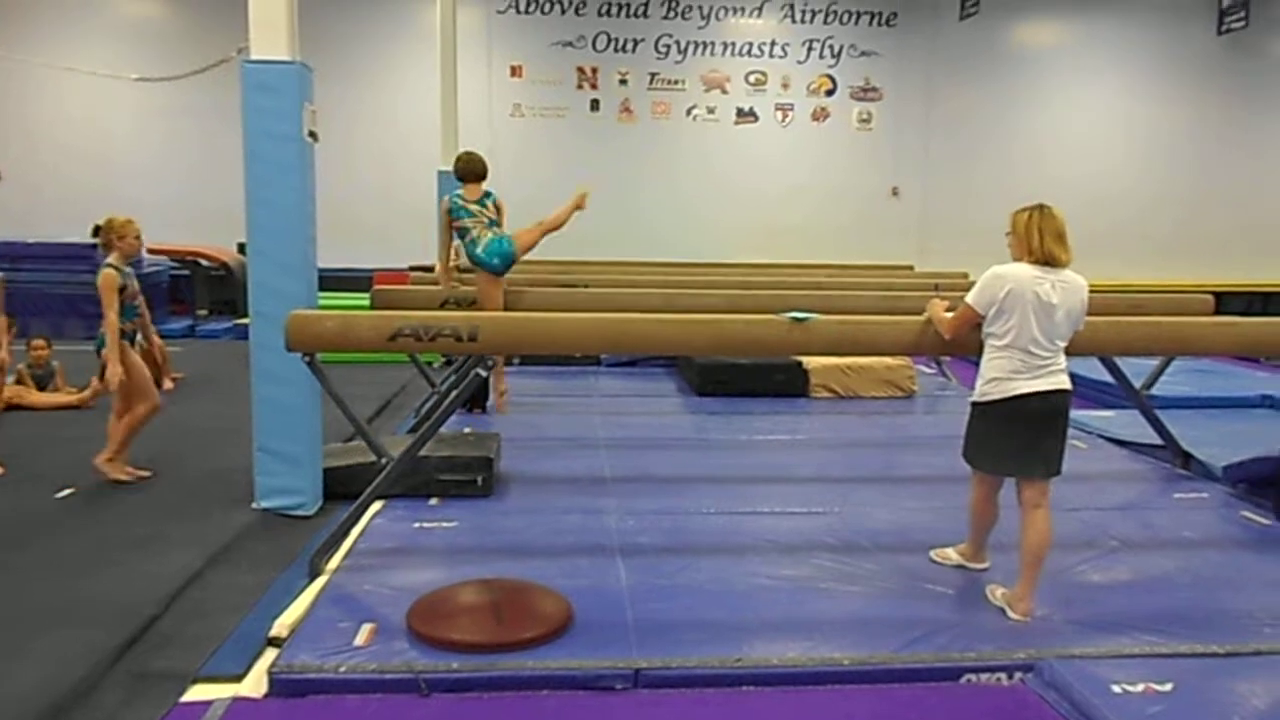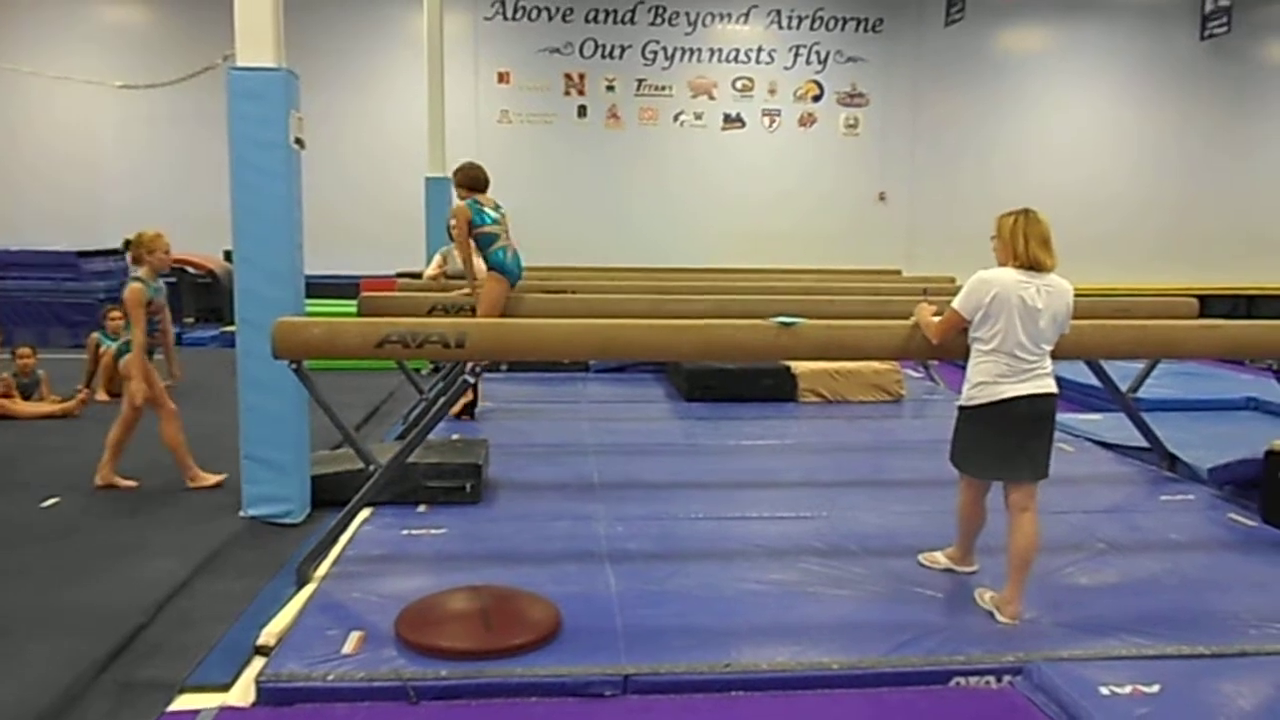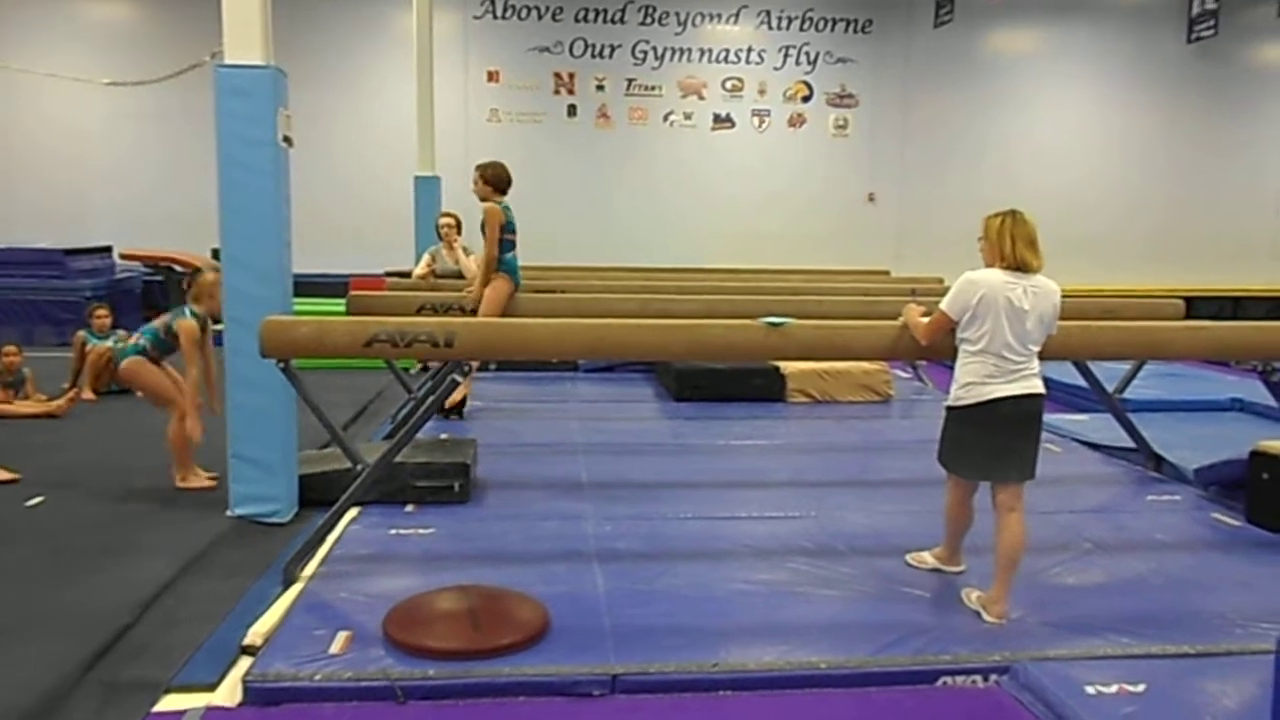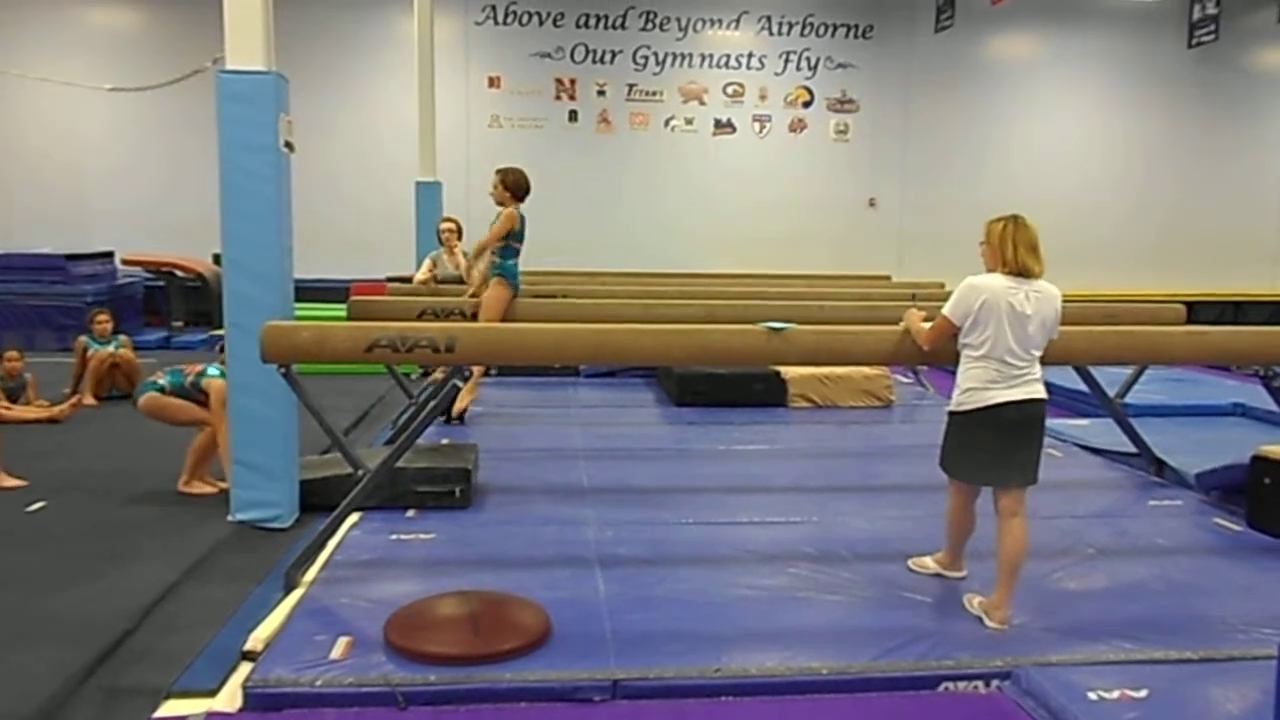
dt=0.3s
person 1, frame 1
left shoulder: (1002, 277)
right shoulder: (1077, 286)
left elbow: (953, 329)
left wrist: (936, 311)
left hip: (1002, 397)
right hip: (1053, 396)
left knee: (985, 484)
right knee: (1036, 499)
left ankle: (974, 551)
right ankle: (1023, 596)
person 1, frame 2
left shoulder: (987, 282)
right shoulder: (1062, 290)
left elbow: (939, 334)
left wrist: (924, 316)
left hip: (988, 401)
right hip: (1039, 400)
left knee: (973, 487)
right knee: (1023, 502)
left ankle: (962, 554)
right ankle: (1012, 599)
person 1, frame 3
left shoulder: (974, 283)
right shoulder: (1049, 291)
left elbow: (927, 335)
left wrist: (912, 316)
left hip: (976, 402)
right hip: (1026, 400)
left knee: (960, 488)
right knee: (1010, 502)
left ankle: (949, 554)
right ankle: (997, 600)
person 1, frame 4
left shoulder: (976, 288)
right shoulder: (1050, 296)
left elbow: (930, 341)
left wrist: (914, 321)
left hip: (978, 406)
right hip: (1029, 405)
left knee: (962, 493)
right knee: (1012, 507)
left ankle: (951, 560)
right ankle: (1000, 604)
person 2, frame 1
left shoulder: (448, 202)
right shoulder: (493, 198)
left elbow: (445, 242)
left wrist: (444, 276)
left hip: (486, 264)
right hip: (507, 249)
right knee: (541, 226)
left ankle: (499, 383)
right ankle: (575, 204)
person 2, frame 2
left shoulder: (462, 208)
right shoulder: (496, 206)
left elbow: (464, 251)
left wrist: (471, 284)
right wrist: (481, 281)
left hip: (501, 268)
right hip: (513, 264)
left ankle: (470, 387)
person 2, frame 3
left shoulder: (493, 210)
right shoulder: (498, 208)
left elbow: (492, 252)
left wrist: (481, 287)
right wrist: (479, 283)
left hip: (504, 275)
right hip: (501, 274)
left ankle: (467, 380)
person 2, frame 4
left shoulder: (511, 214)
right shoulder: (506, 214)
left elbow: (488, 242)
left wrist: (471, 263)
right wrist: (478, 283)
left hip: (503, 279)
right hip: (497, 278)
left ankle: (471, 385)
person 3, frame 1
left shoulder: (127, 271)
right shoulder: (109, 274)
left elbow: (141, 311)
right elbow: (110, 318)
left wrist: (153, 342)
right wrist: (114, 362)
left hip: (128, 341)
right hip: (115, 343)
left knee: (124, 407)
right knee: (150, 401)
left ankle: (119, 464)
right ankle: (108, 456)
person 3, frame 2
left shoulder: (158, 285)
right shoulder: (136, 288)
left elbow: (166, 326)
right elbow: (138, 334)
left wrist: (171, 361)
right wrist: (138, 378)
left hip: (142, 354)
right hip: (132, 354)
left knee: (130, 416)
right knee: (168, 411)
left ankle: (105, 472)
right ankle: (193, 475)
person 3, frame 3
left shoulder: (204, 321)
right shoulder: (190, 323)
left elbow: (208, 366)
right elbow: (193, 372)
left wrist: (212, 400)
right wrist: (192, 415)
left hip: (147, 357)
right hip: (132, 358)
left knee: (190, 402)
right knee: (181, 408)
left ankle: (188, 468)
right ankle: (184, 476)
person 3, frame 4
left shoulder: (227, 376)
right shoulder: (218, 383)
right elbow: (222, 431)
right wrist: (231, 472)
left hip: (162, 392)
right hip: (150, 395)
left knee: (216, 422)
right knee: (213, 424)
left ankle: (201, 475)
right ankle: (187, 480)
